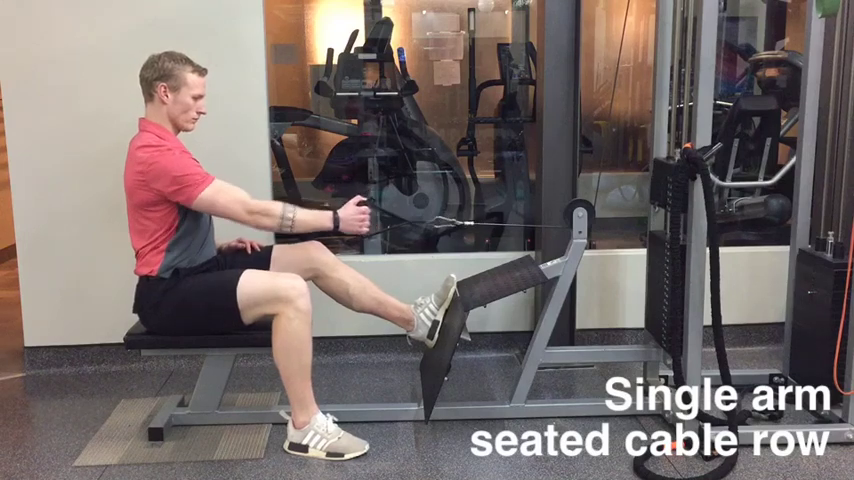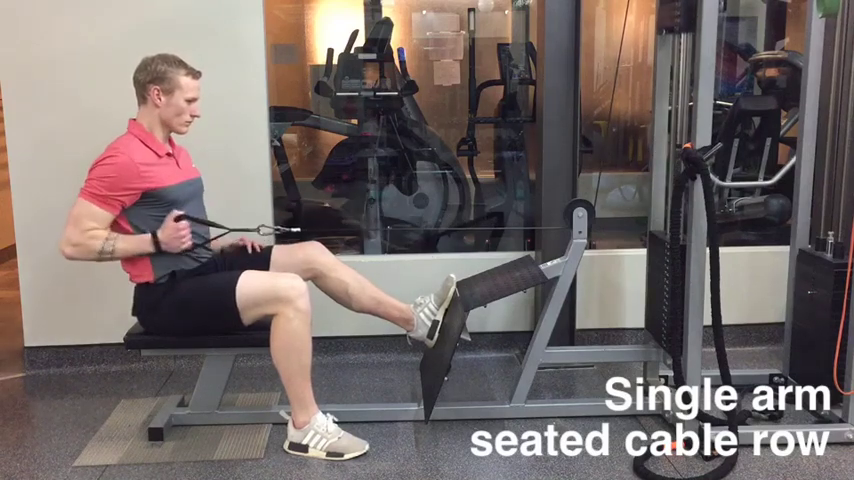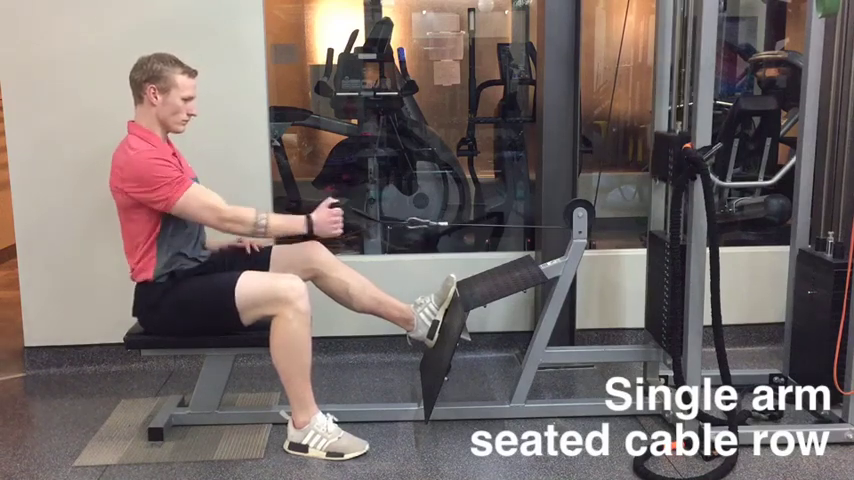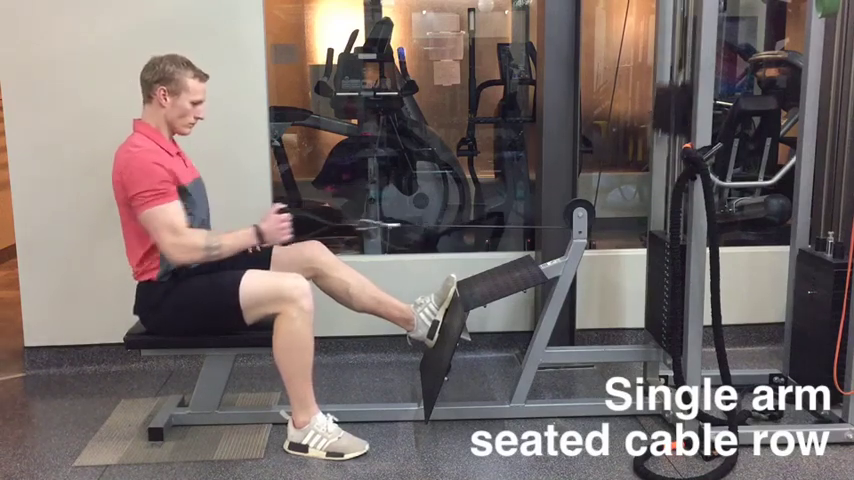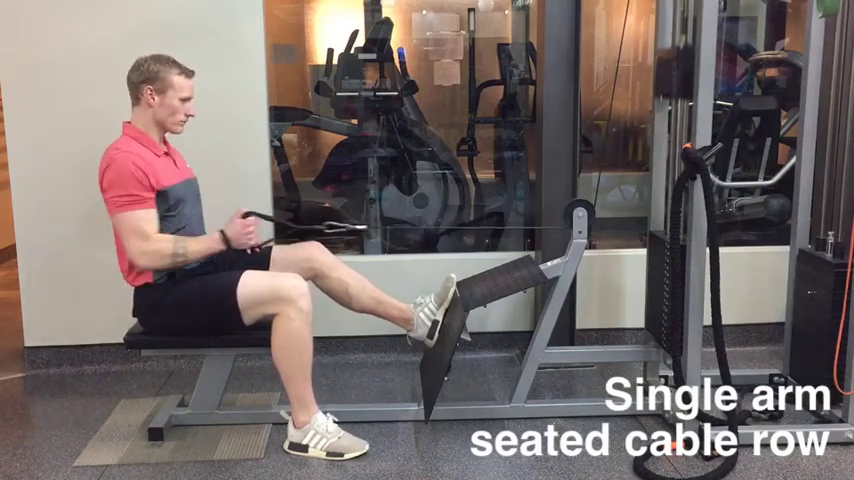
dt=1s
person 1, frame 1
left shoulder: (158, 145)
right shoulder: (158, 156)
right elbow: (251, 211)
left wrist: (222, 246)
right wrist: (335, 219)
left hip: (194, 269)
right hip: (169, 293)
left knee: (312, 256)
right knee: (291, 292)
left ankle: (414, 320)
right ankle: (306, 426)
person 1, frame 2
left shoulder: (173, 150)
right shoulder: (123, 160)
right elbow: (75, 241)
left wrist: (222, 245)
right wrist: (156, 241)
left hip: (201, 268)
right hip: (167, 295)
left knee: (311, 255)
right knee: (289, 291)
left ankle: (414, 320)
right ankle: (304, 426)
person 1, frame 3
left shoulder: (158, 147)
right shoulder: (139, 158)
right elbow: (223, 216)
left wrist: (223, 246)
right wrist: (308, 222)
left hip: (193, 269)
right hip: (167, 295)
left knee: (312, 256)
right knee: (289, 292)
left ankle: (414, 321)
right ankle: (305, 426)
person 1, frame 4
left shoulder: (162, 147)
right shoulder: (141, 157)
right elbow: (180, 248)
left wrist: (243, 240)
right wrist: (256, 233)
left hip: (193, 274)
right hip: (169, 294)
left knee: (312, 254)
right knee: (293, 292)
left ankle: (416, 321)
right ankle: (306, 426)
person 1, frame 5
left shoulder: (162, 149)
right shoulder: (126, 160)
right elbow: (145, 253)
left wrist: (229, 241)
right wrist: (224, 239)
left hip: (197, 271)
right hip: (166, 295)
left knee: (311, 255)
right knee: (290, 291)
left ankle: (415, 321)
right ankle: (305, 426)
